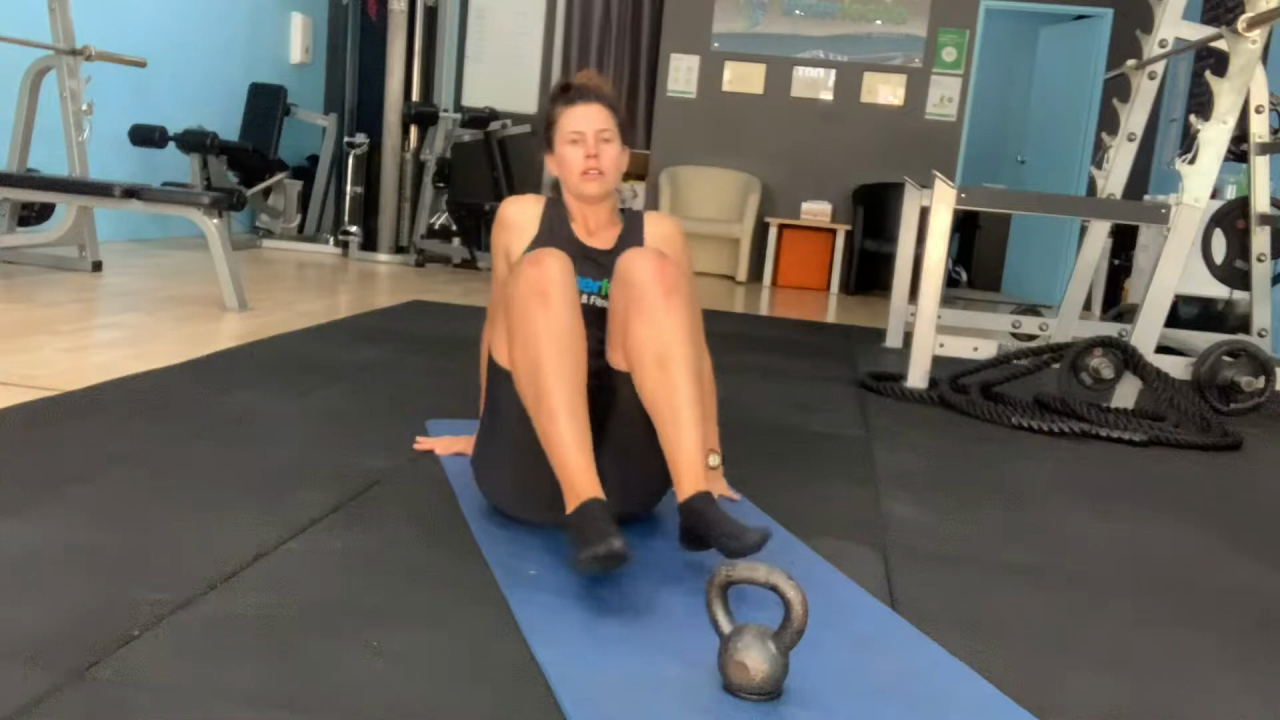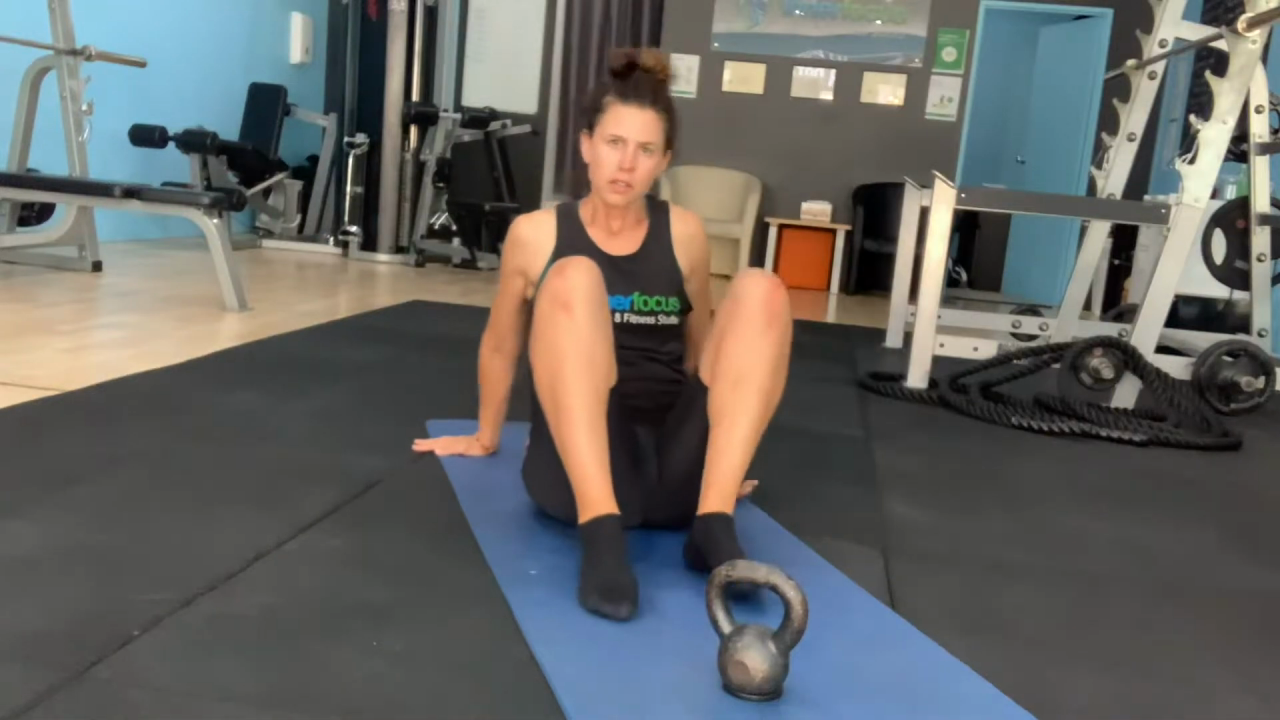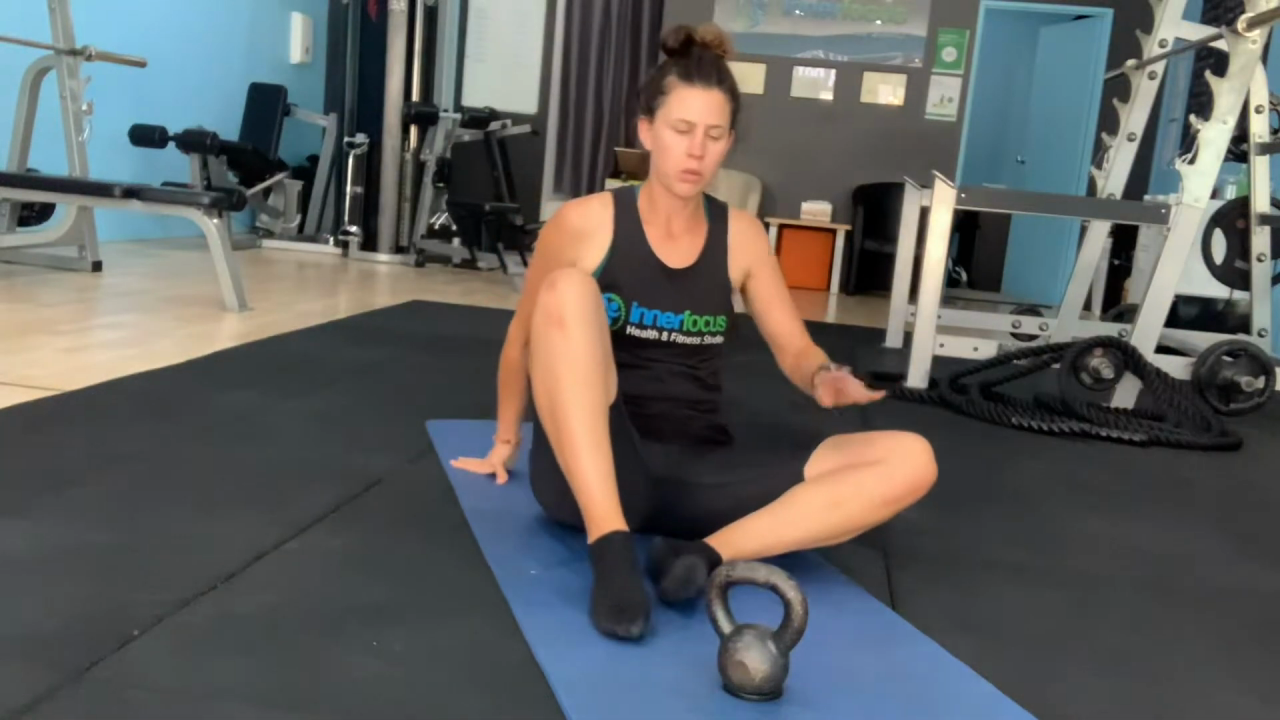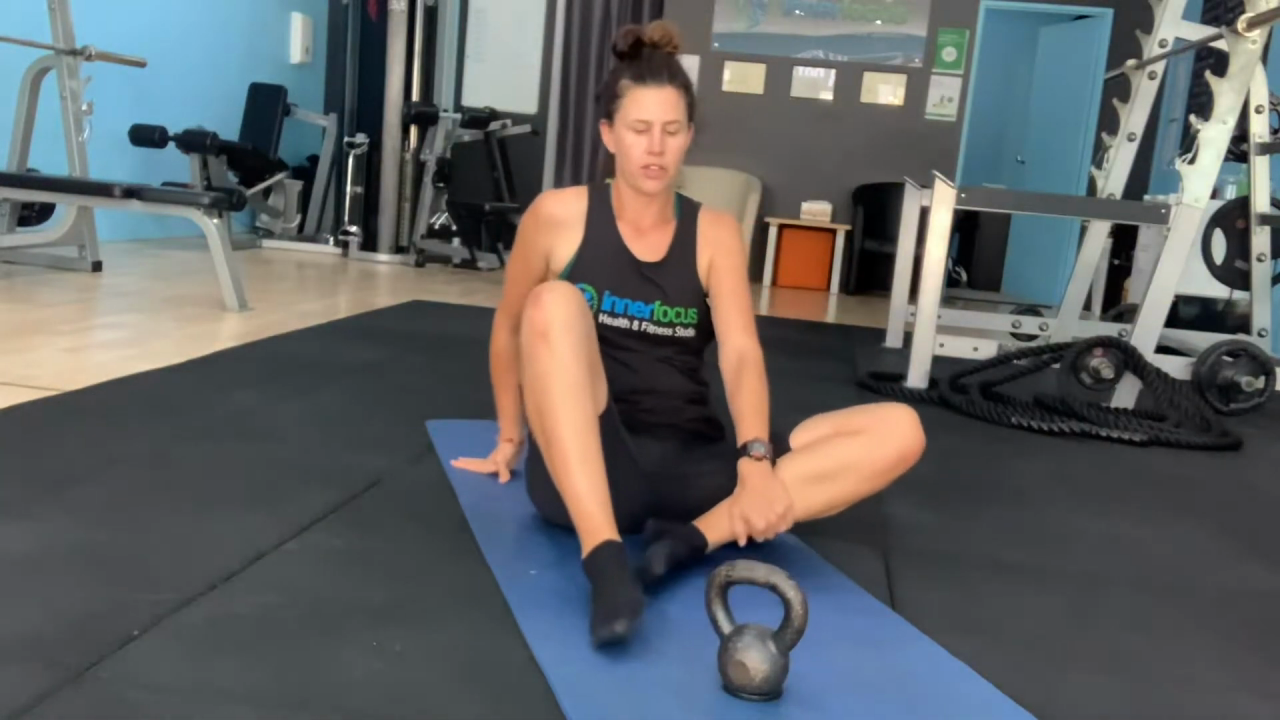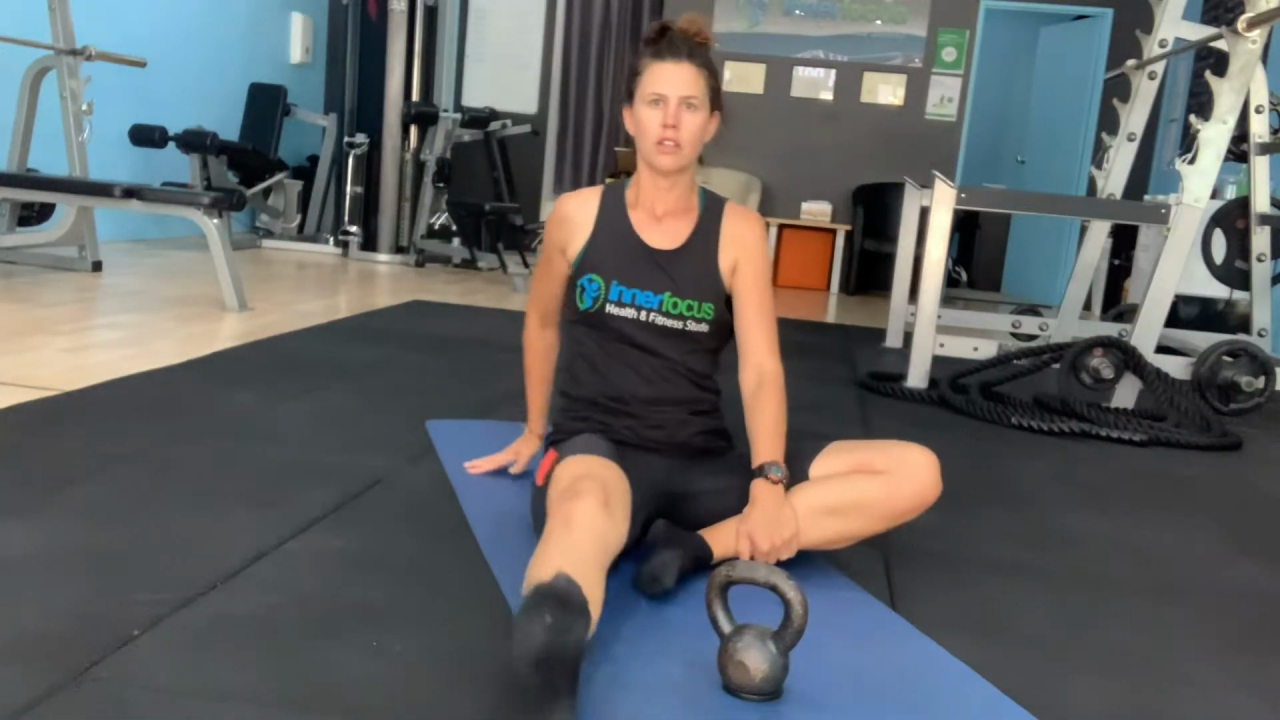
dt=1s
person 1, frame 1
left shoulder: (659, 234)
right shoulder: (521, 218)
left elbow: (690, 346)
left wrist: (709, 460)
right wrist: (484, 432)
left hip: (628, 469)
right hip: (530, 467)
left knee: (645, 268)
right knee: (543, 269)
left ankle: (696, 504)
right ankle: (584, 511)
person 1, frame 2
left shoulder: (685, 233)
right shoulder: (534, 234)
right elbow: (501, 345)
left wrist: (719, 460)
right wrist: (486, 437)
left hip: (676, 467)
right hip: (580, 468)
left knee: (760, 289)
right knee: (575, 277)
left ankle: (713, 524)
right ankle: (599, 528)
person 1, frame 3
left shoulder: (742, 237)
right shoulder: (584, 223)
left elbow: (793, 348)
right elbow: (524, 336)
left wrist: (825, 377)
right wrist: (505, 441)
left hip: (699, 471)
right hip: (589, 472)
left knee: (911, 462)
right knee: (566, 289)
left ankle: (705, 551)
right ankle: (610, 546)
person 1, frame 4
left shoulder: (715, 232)
right shoulder: (559, 215)
left elbow: (741, 354)
right elbow: (509, 328)
left wrist: (756, 464)
right wrist: (510, 439)
left hip: (689, 466)
right hip: (583, 470)
left knee: (899, 431)
right knee: (555, 301)
left ankle: (695, 534)
right ankle: (604, 556)
person 1, frame 5
left shoulder: (739, 230)
right shoulder: (577, 215)
left elbow: (760, 366)
right elbow: (543, 324)
left wrist: (769, 485)
right wrist: (533, 434)
left hip: (700, 461)
right hip: (597, 446)
left knee: (915, 475)
right knee: (588, 507)
left ankle: (703, 545)
right ankle: (550, 646)
